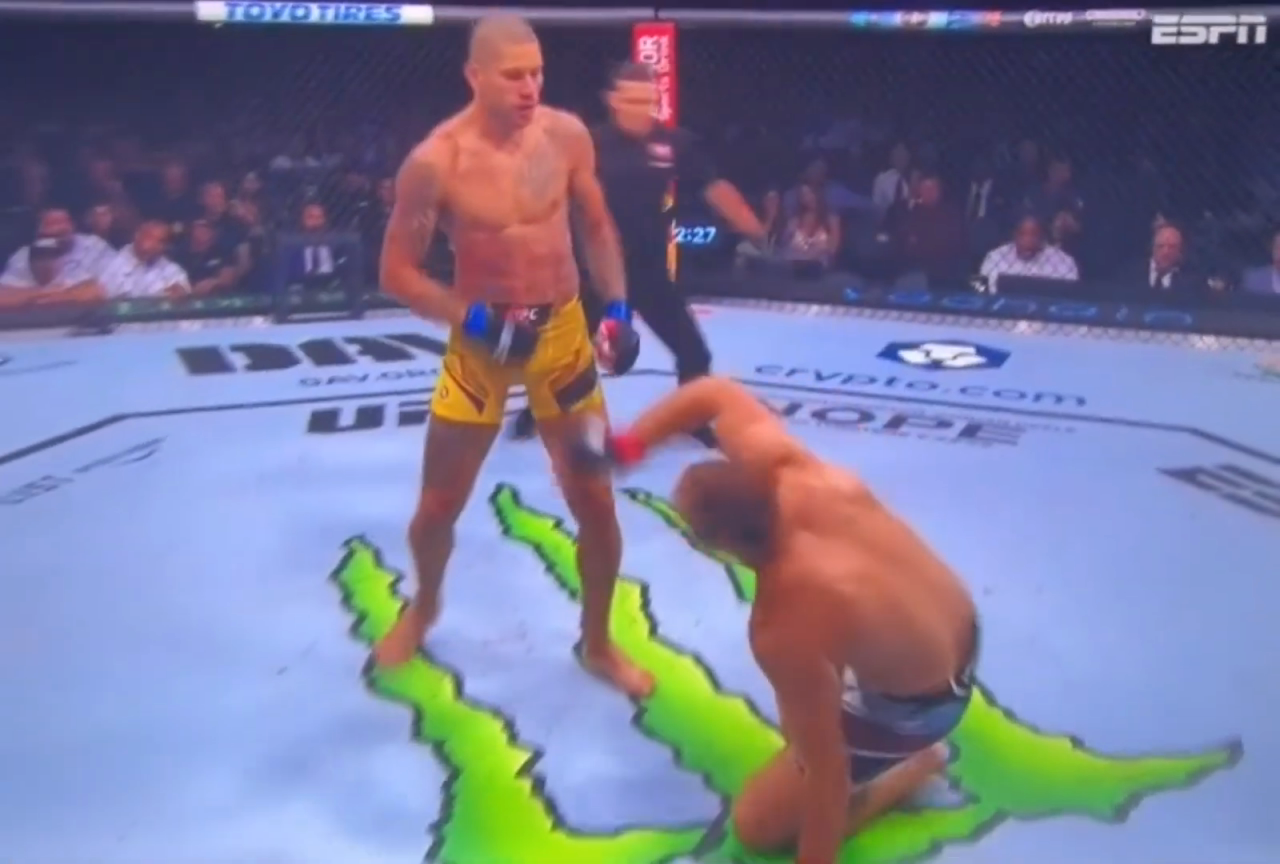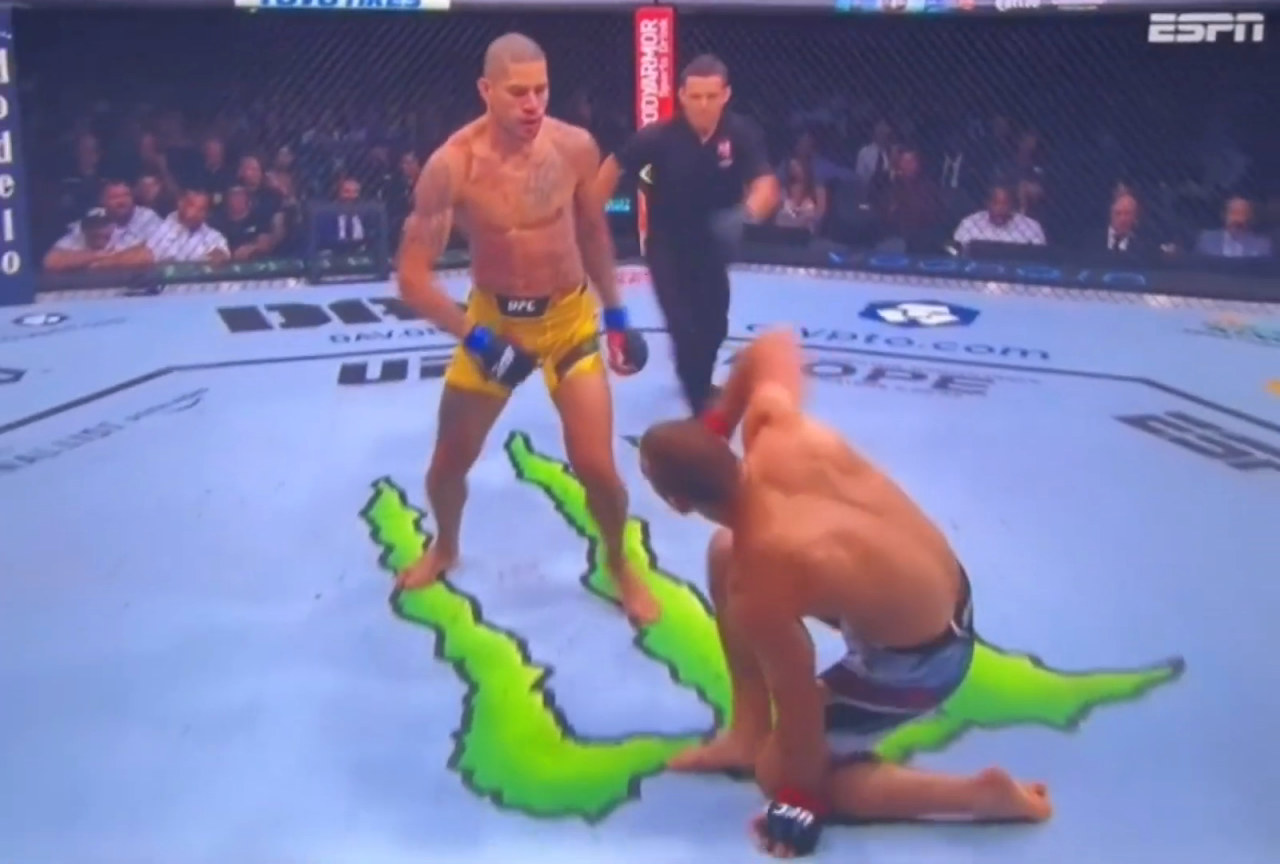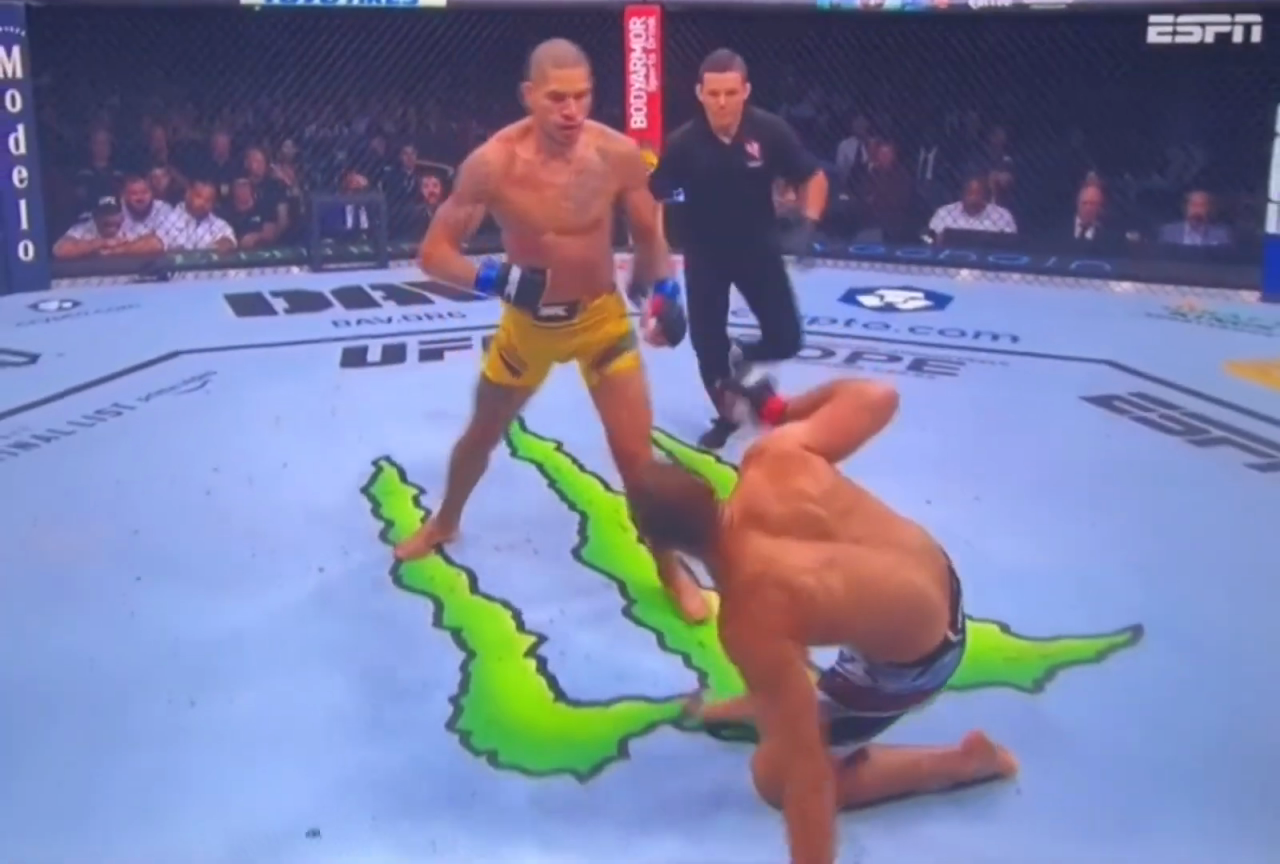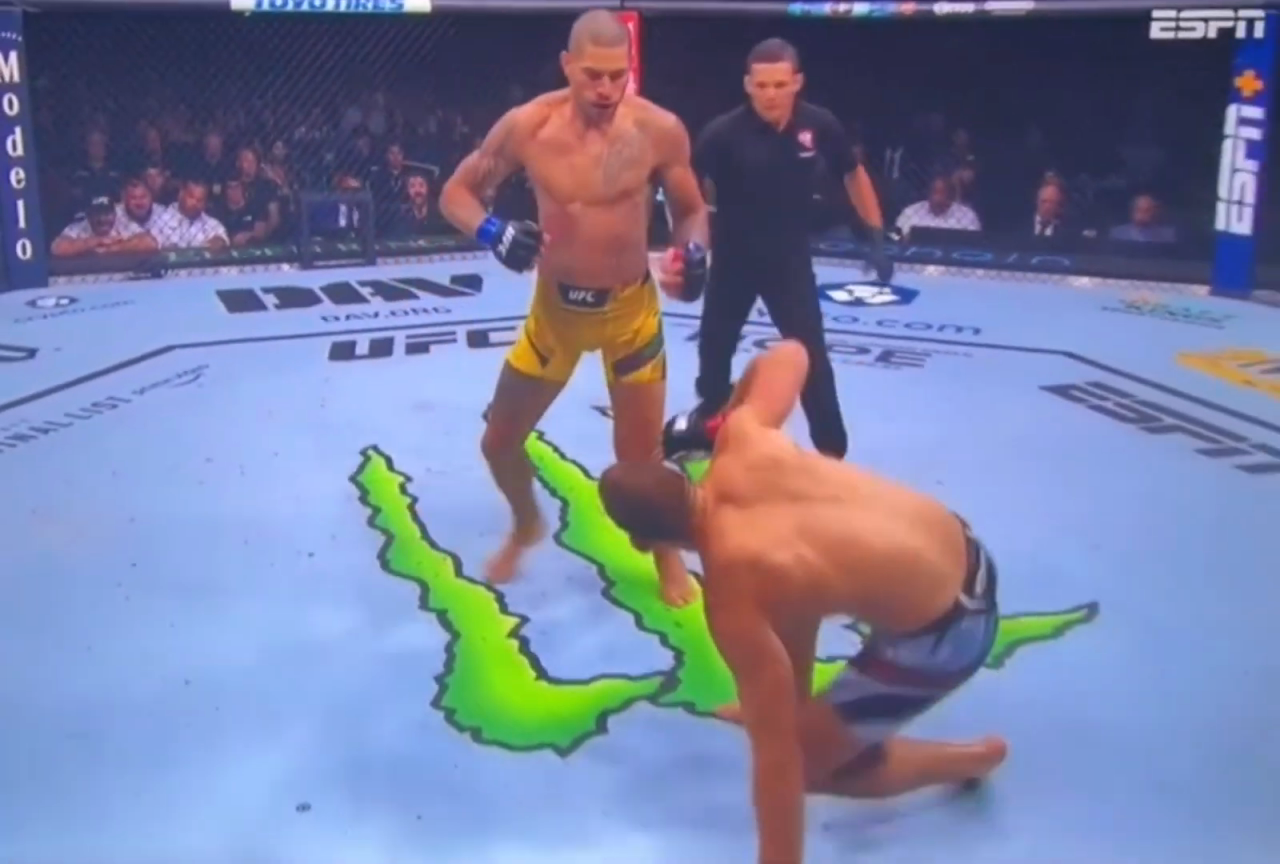
dt=0.5s
person 1, frame 1
left shoulder: (568, 136)
right shoulder: (435, 161)
left elbow: (598, 230)
right elbow: (396, 273)
left wrist: (616, 310)
right wrist: (475, 324)
left hip: (563, 335)
right hip: (483, 338)
left knee: (596, 506)
right knee: (437, 509)
left ankle: (597, 642)
right ankle: (423, 608)
person 1, frame 2
left shoulder: (576, 147)
right shoulder: (451, 166)
right elbow: (413, 277)
left wrist: (616, 316)
right wrist: (478, 341)
left hip: (569, 316)
right hip: (493, 319)
left knee: (597, 468)
right knee: (448, 464)
left ankle: (619, 563)
right ankle: (444, 548)
person 1, frame 3
left shoulder: (620, 155)
right shoulder: (493, 162)
left elbow: (649, 234)
right elbow: (432, 252)
left wrist: (665, 291)
right wrist: (493, 278)
left hip: (601, 318)
right hip: (528, 319)
left knee: (636, 458)
right knee: (478, 438)
left ankle: (673, 569)
right ankle: (445, 521)
person 1, frame 4
left shoulder: (660, 131)
right shoulder: (525, 126)
left elbow: (693, 211)
right elbow: (456, 193)
left wrist: (693, 254)
right wrist: (493, 234)
left hip: (630, 309)
right hip: (554, 307)
left knee: (639, 460)
right knee: (499, 441)
left ankle: (666, 553)
right ankle: (526, 524)
person 2, frame 1
left shoulder: (786, 624)
right shoulder: (787, 469)
left elbow: (824, 767)
right elbow: (717, 393)
right wrist: (622, 447)
left hip: (918, 704)
left knee: (758, 822)
left ankle: (914, 767)
person 2, frame 2
left shoulder: (758, 587)
right shoulder: (775, 427)
left elbow: (801, 715)
right elbow: (775, 344)
left wrist: (798, 799)
right wrist: (715, 422)
left hip: (918, 659)
right hip: (947, 587)
left knee: (777, 772)
right knee: (722, 554)
left ankle: (980, 793)
right ankle: (746, 734)
person 2, frame 3
left shoulder: (751, 621)
right shoulder: (775, 459)
left elbow: (808, 770)
right elbow: (878, 395)
right wrist: (780, 408)
left hip: (911, 664)
right hip: (938, 575)
left knee: (774, 777)
left ankle: (965, 759)
right ankle: (763, 700)
person 2, frame 4
left shoulder: (732, 601)
right shoulder: (742, 443)
left elbow: (776, 755)
right elbow: (789, 353)
right wrist: (715, 424)
left hip: (942, 633)
right hip: (962, 552)
left knee: (809, 762)
left ankle: (970, 758)
right ankle: (795, 705)
person 3, frame 1
left shoulder: (674, 143)
right shoulder: (587, 146)
left elbow: (716, 189)
left wrist: (757, 235)
left hip: (648, 269)
left knee: (693, 353)
person 3, frame 2
left shoulder: (741, 135)
right shoulder: (659, 136)
left elbow: (765, 186)
right elbow: (614, 167)
left wrist: (743, 215)
left hip: (711, 247)
right hip: (666, 248)
left knee: (714, 327)
right knee: (686, 328)
left ankle: (698, 383)
person 3, frame 3
left shoulder: (770, 131)
right shoulder: (683, 142)
left elbow: (815, 180)
right elbow: (654, 199)
left wrist: (806, 227)
left hip: (759, 248)
right hip: (705, 252)
left knee: (786, 336)
right knee: (708, 341)
left ankle: (747, 358)
right ankle: (726, 414)
person 3, frame 4
left shoulder: (819, 126)
right shoulder: (724, 133)
left elbow: (854, 176)
left wrist: (876, 235)
left hip: (790, 259)
right hip: (733, 258)
left knee: (810, 355)
right knee: (715, 345)
left ankle: (831, 454)
right ankle: (711, 413)
